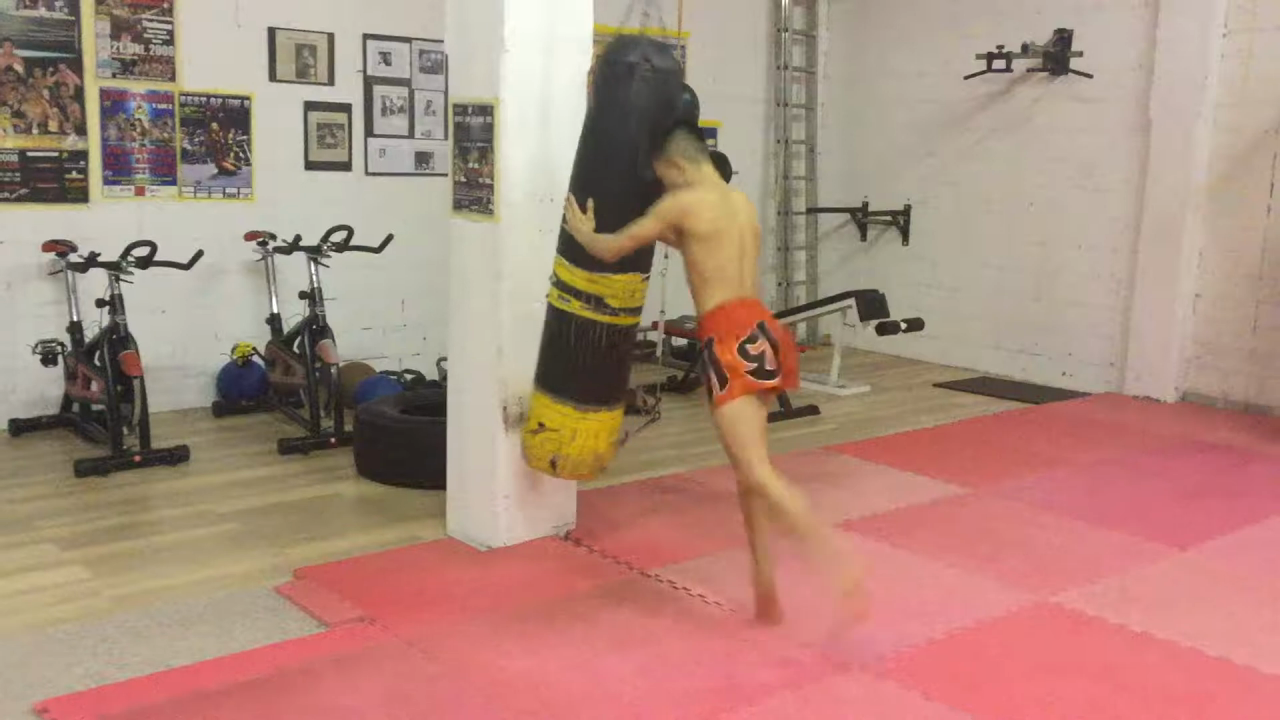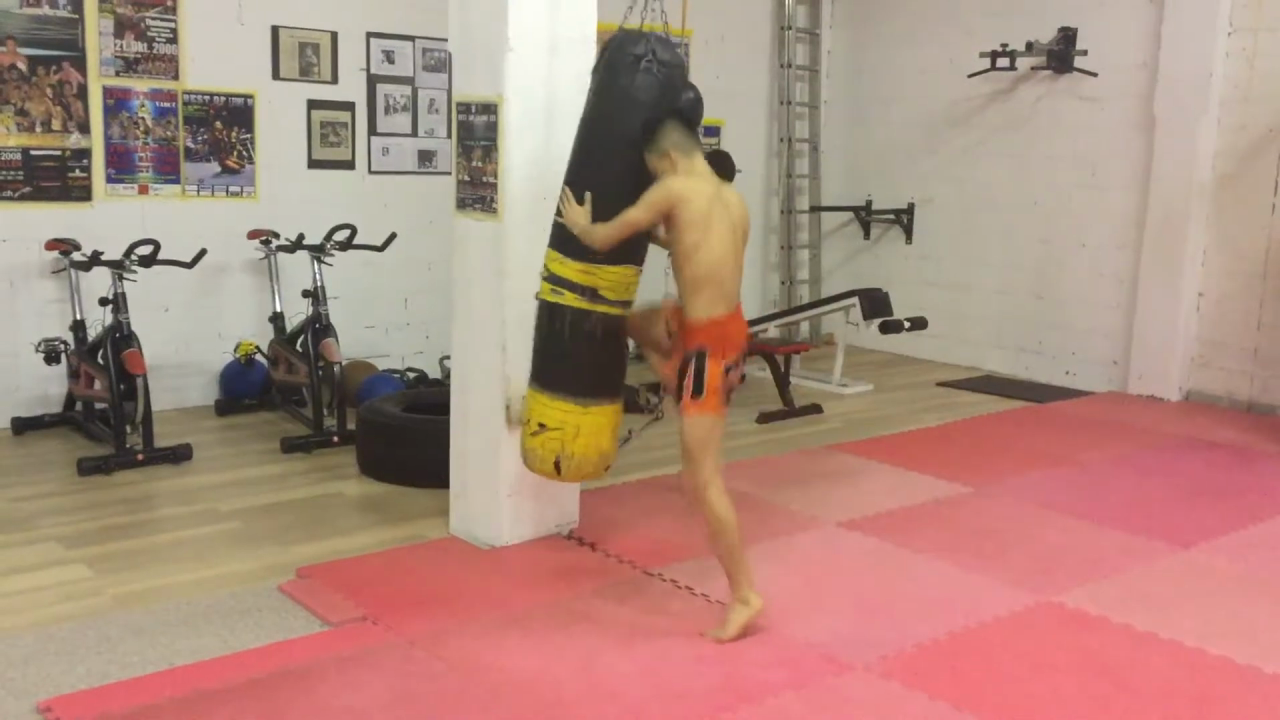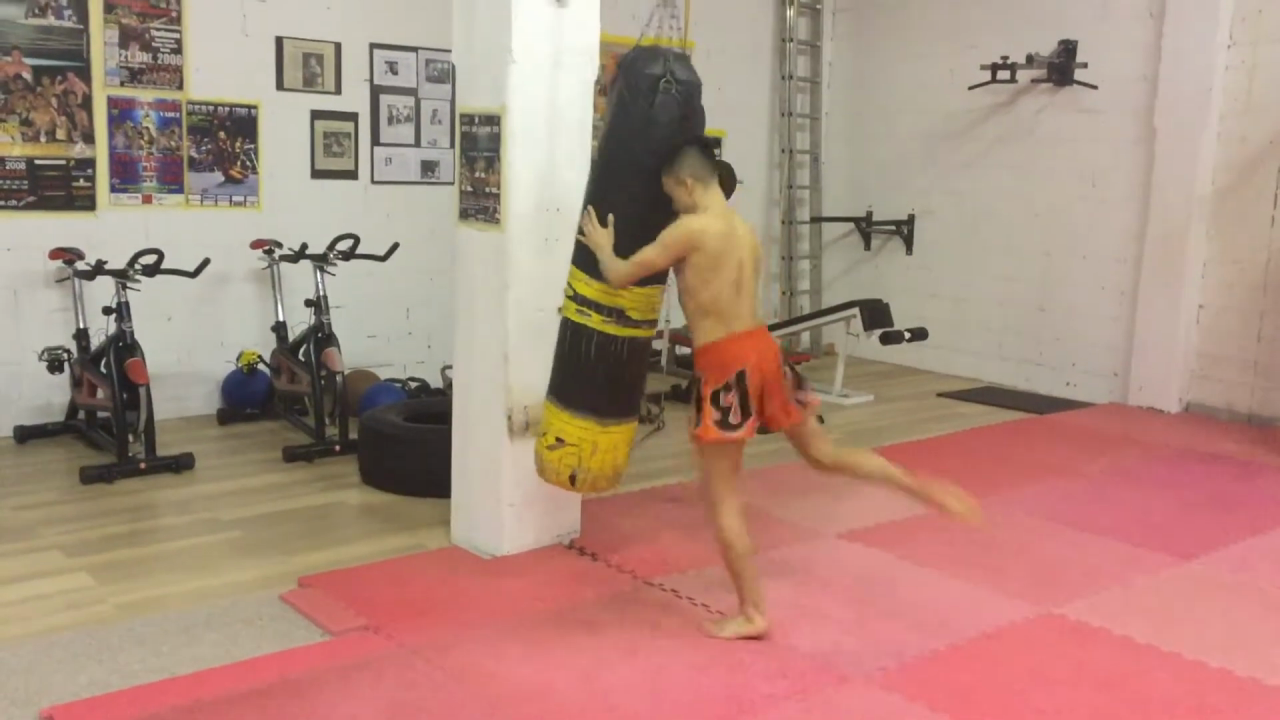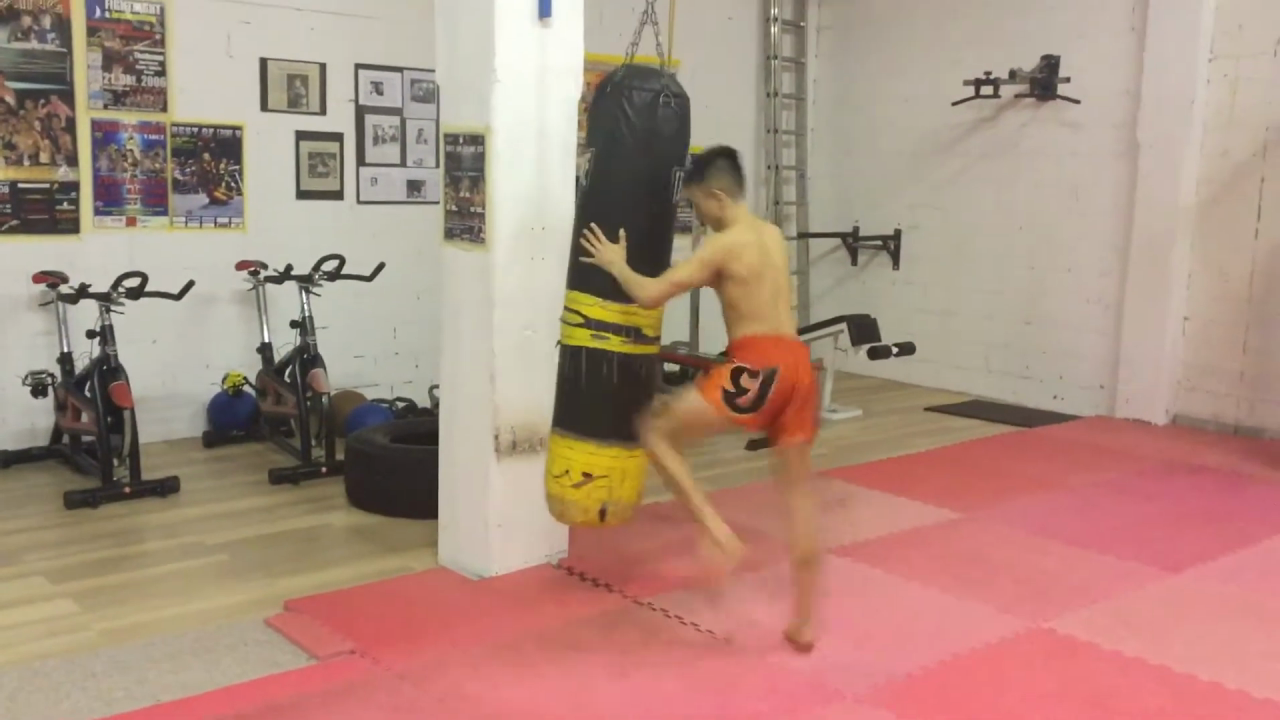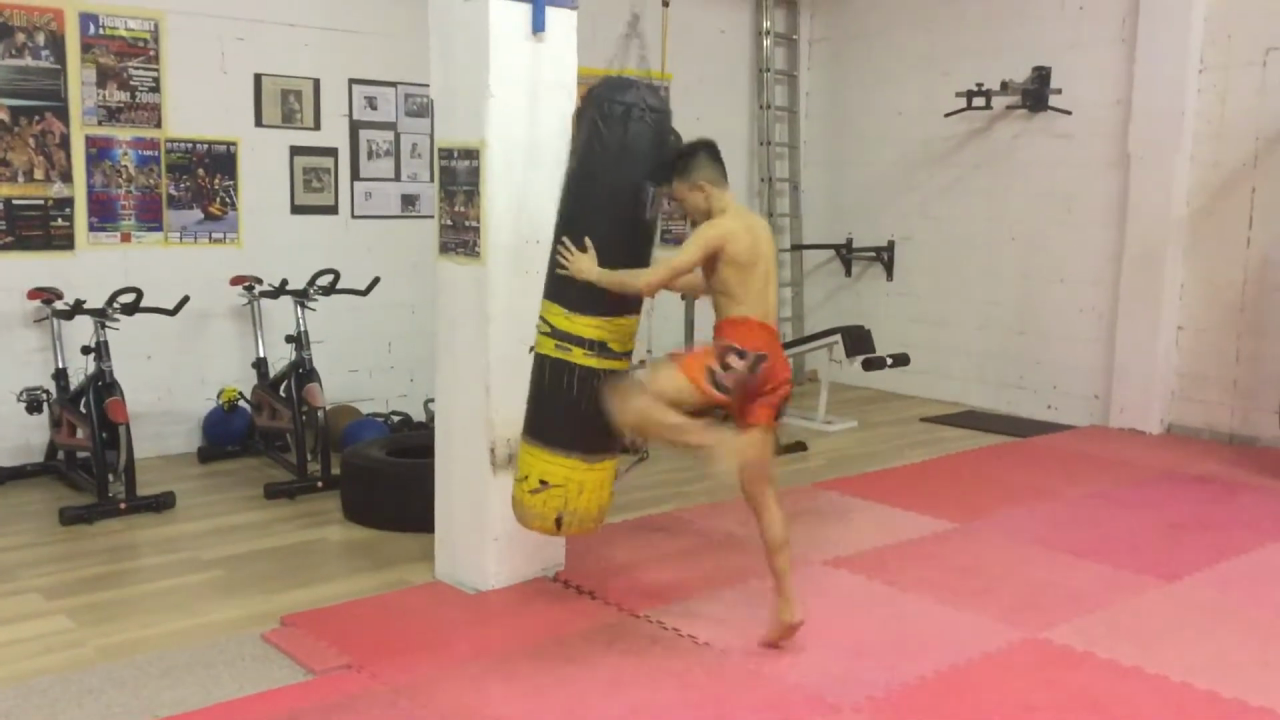
dt=1s
person 1, frame 1
left shoulder: (683, 203)
right shoulder: (742, 203)
left elbow: (610, 251)
left wrist: (582, 229)
right wrist: (667, 235)
left hip: (734, 338)
right hip: (760, 330)
left knee: (756, 471)
right knee: (751, 469)
left ankle: (840, 567)
right ankle: (764, 584)
person 1, frame 2
left shoulder: (676, 190)
right shoulder: (736, 200)
left elbow: (603, 240)
left wrist: (579, 222)
right wrist: (656, 229)
left hip: (709, 343)
right hip: (725, 327)
left knee: (704, 479)
right knee: (636, 323)
left ankle: (744, 596)
person 1, frame 3
left shoulder: (689, 229)
right shoulder: (744, 230)
left elbow: (619, 277)
left wrist: (601, 247)
left hip: (724, 369)
right hip: (762, 354)
left knee: (721, 498)
right knee: (822, 454)
left ankle: (751, 613)
right ankle: (924, 486)
person 1, frame 4
left shoulder: (724, 245)
right shoulder: (771, 236)
left elbow: (651, 296)
left wrist: (616, 265)
right wrist: (685, 273)
left hip: (756, 369)
right hip: (798, 368)
left knee: (654, 432)
right knee: (798, 497)
left ankle: (719, 534)
right ankle: (804, 622)
person 1, frame 5
left shoulder: (718, 229)
right shoulder: (757, 226)
left elbow: (650, 281)
left wrist: (591, 272)
right wrist: (671, 279)
left hip: (739, 353)
right hip: (770, 362)
left knee: (622, 402)
right knee: (758, 495)
left ankle: (721, 445)
right ankle: (786, 606)
